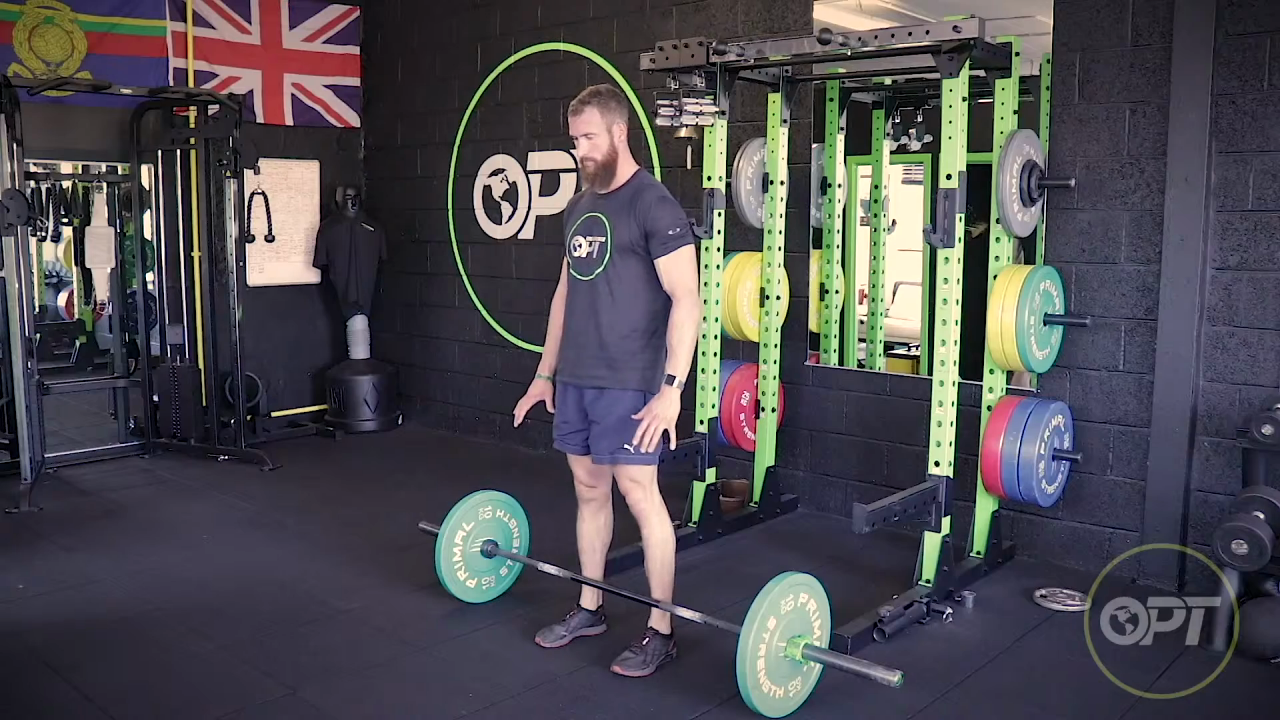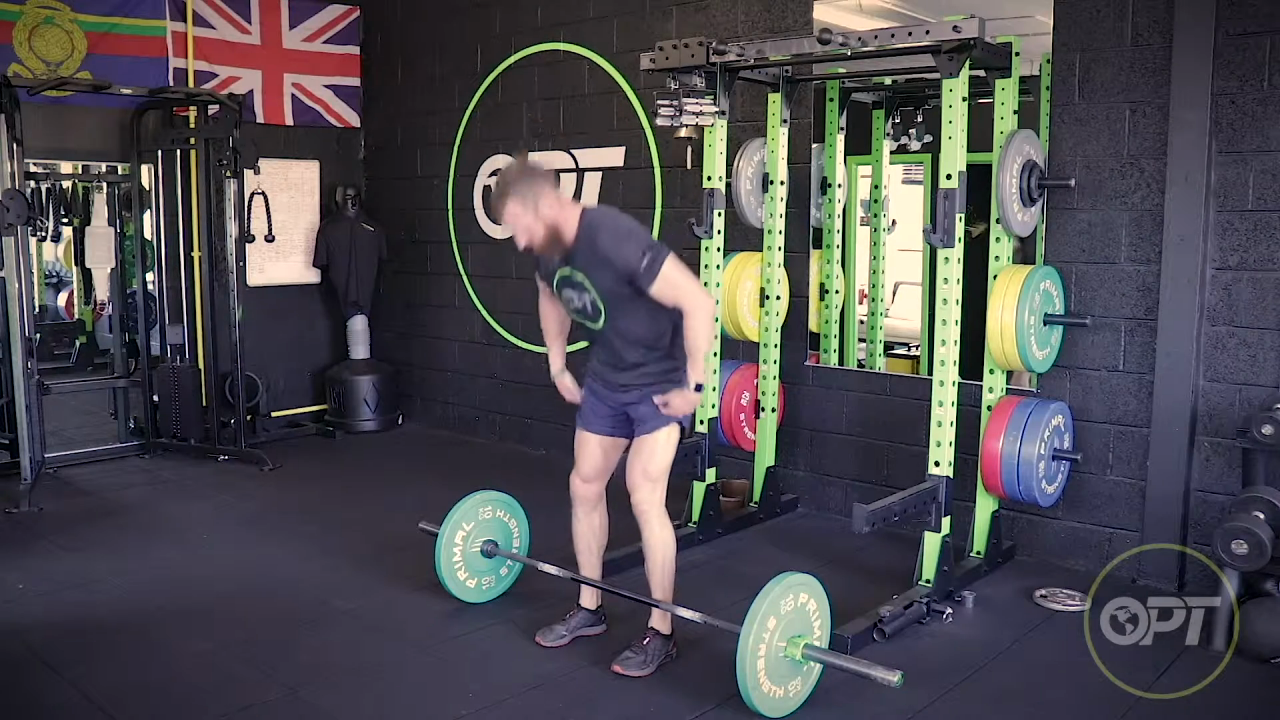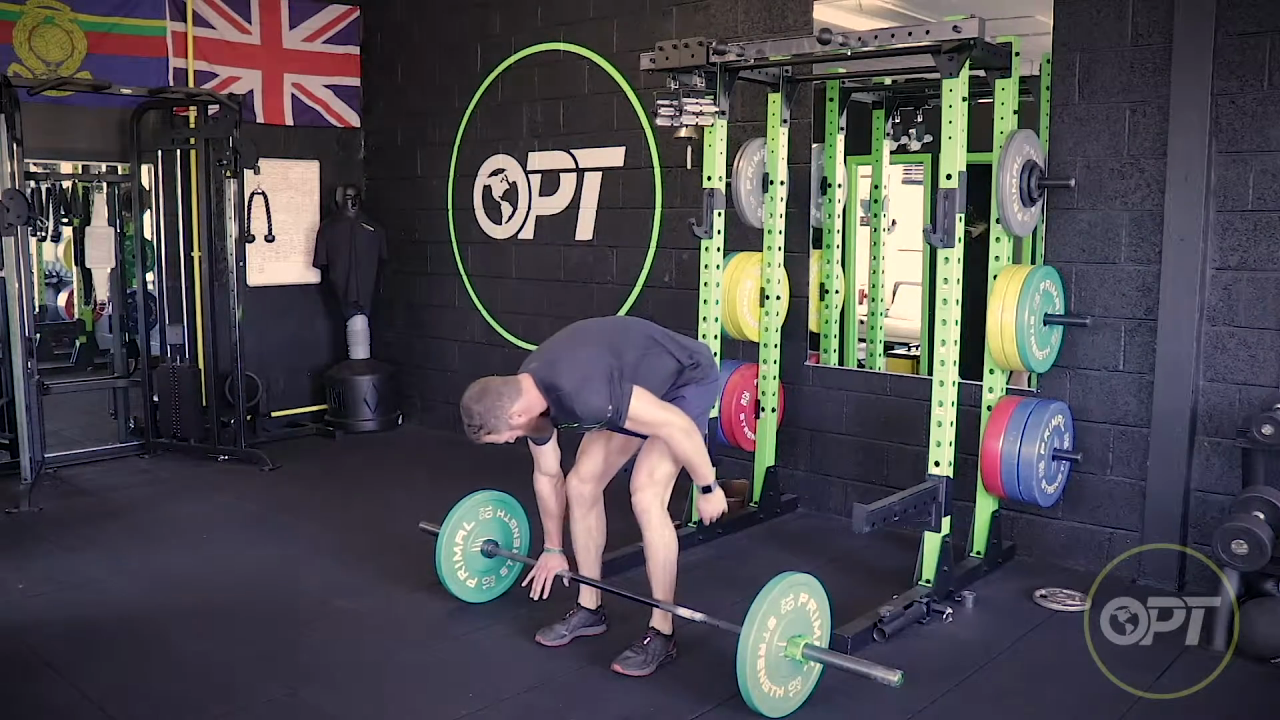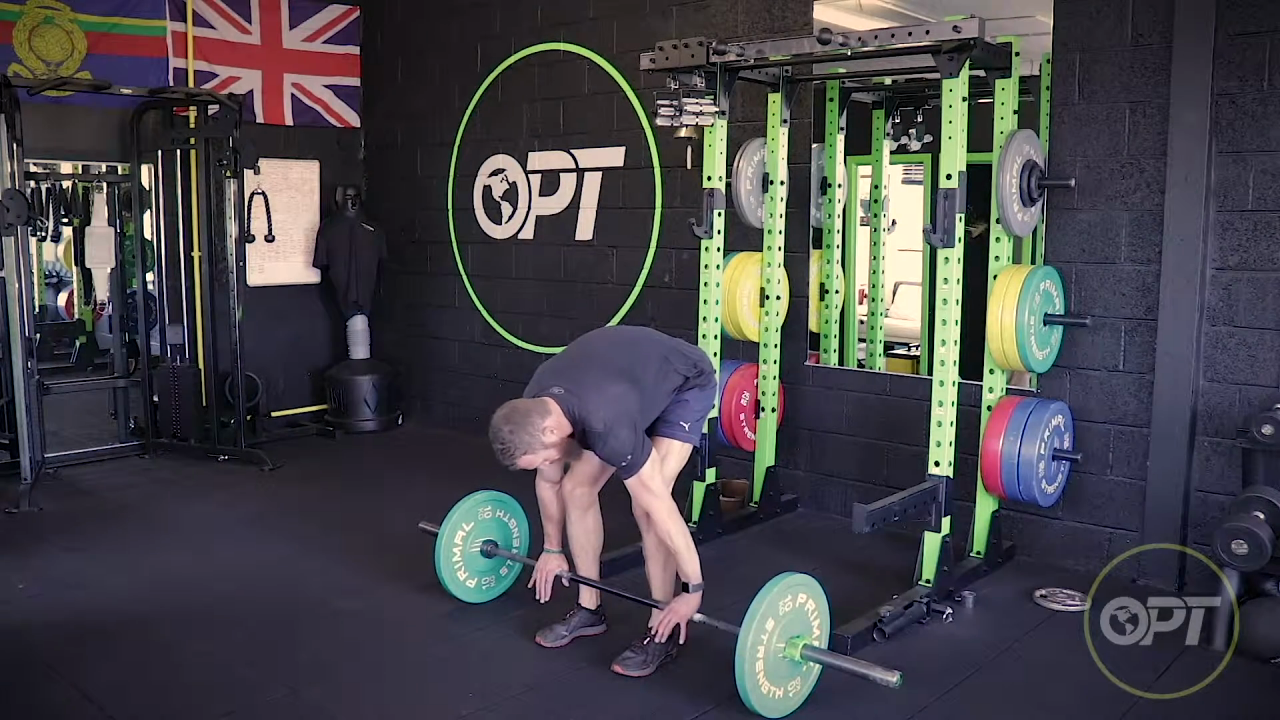
dt=1s
person 1, frame 1
left shoulder: (654, 206)
right shoulder: (579, 207)
left elbow: (686, 300)
left wrist: (671, 387)
right wrist: (545, 373)
left hip: (627, 385)
right hip: (576, 380)
left knee: (640, 497)
right knee: (588, 492)
left ankle: (660, 630)
right ankle: (589, 607)
person 1, frame 2
left shoulder: (618, 242)
right shoulder: (547, 249)
left elbow: (699, 304)
left wrist: (693, 385)
right wrist: (557, 366)
left hip: (661, 382)
right hip: (608, 377)
left knee: (645, 497)
right knee: (585, 485)
left ankle: (661, 631)
right ankle: (588, 608)
person 1, frame 3
left shoulder: (581, 392)
right shoulder: (529, 395)
left elbow: (675, 425)
right elbow: (548, 475)
left wrist: (707, 489)
right wrist: (553, 548)
left hip: (687, 379)
right hip: (636, 381)
left knee: (645, 496)
right knee: (581, 484)
left ankle: (661, 632)
right ankle: (589, 608)
person 1, frame 4
left shoulder: (606, 424)
right shoulder: (533, 412)
left elbow: (662, 511)
right elbow: (549, 483)
left wrist: (693, 590)
right wrist: (552, 549)
left hip: (686, 384)
right hip: (633, 374)
left knee: (646, 505)
right knee: (576, 487)
left ankle: (663, 632)
right ankle: (589, 608)
